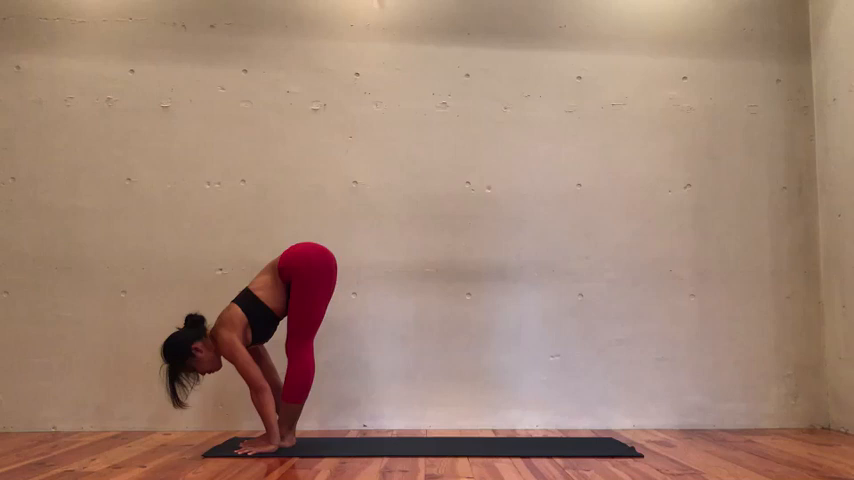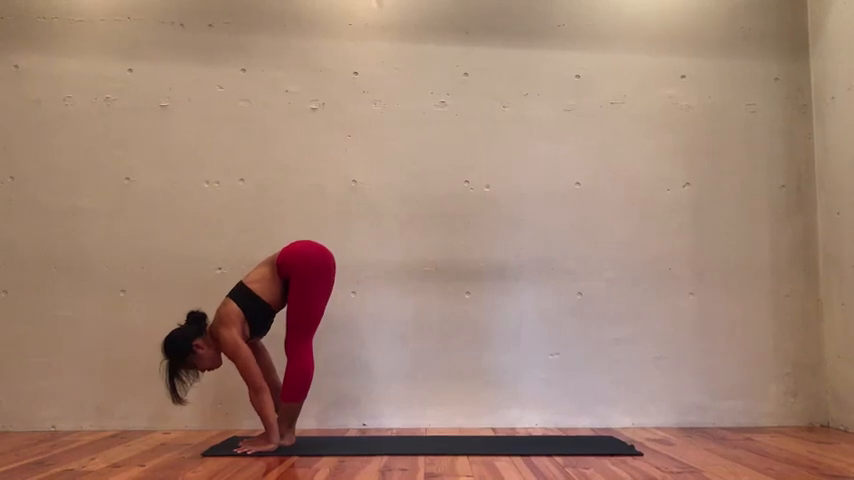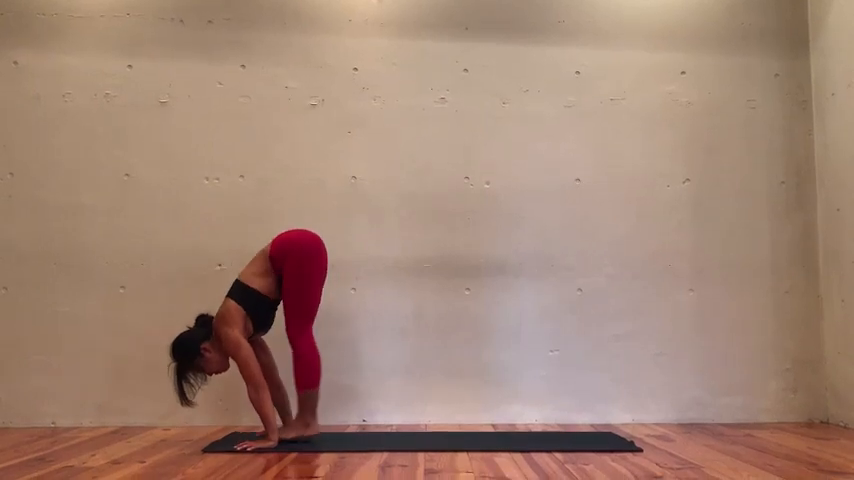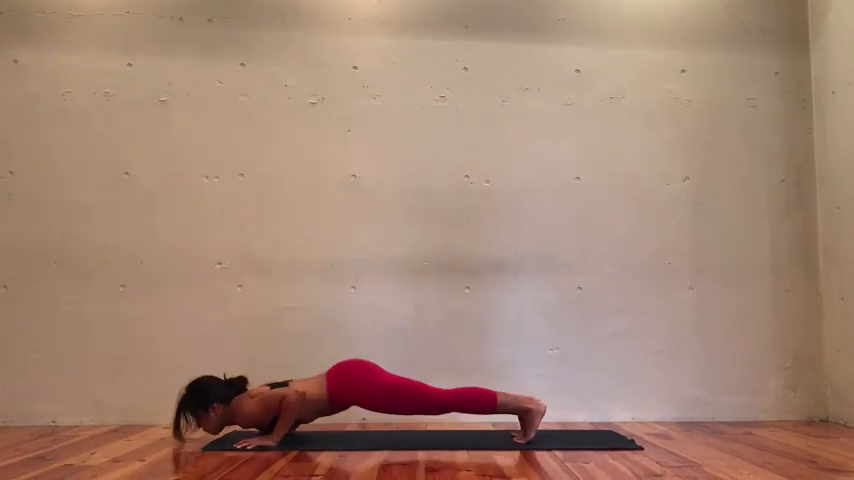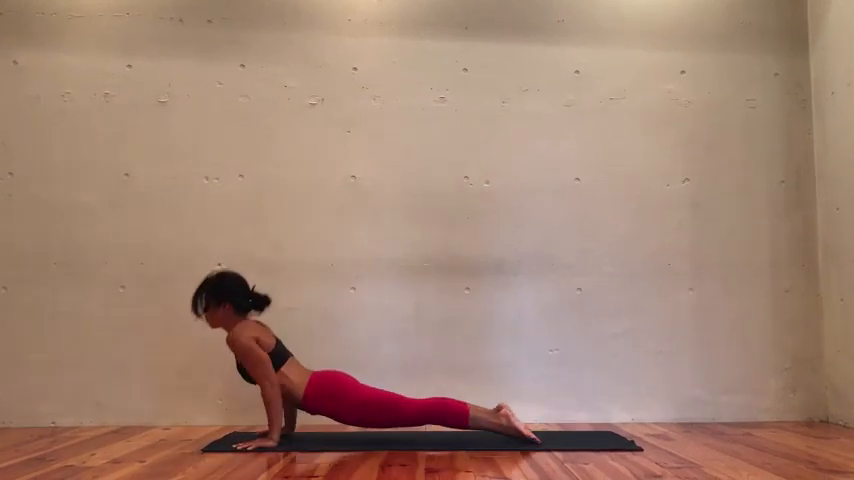
dt=1s
person 1, frame 1
left shoulder: (225, 338)
right shoulder: (238, 335)
left elbow: (261, 388)
right elbow: (271, 382)
left wrist: (273, 439)
right wrist: (275, 433)
left hip: (308, 264)
right hip: (304, 263)
left knee: (298, 353)
right knee: (299, 352)
left ankle: (286, 435)
right ankle: (286, 433)
person 1, frame 2
left shoulder: (226, 334)
right shoulder: (236, 330)
left elbow: (258, 387)
right elbow: (268, 380)
left wrist: (273, 439)
right wrist: (274, 431)
left hip: (307, 263)
right hip: (302, 262)
left knee: (297, 351)
right knee: (298, 351)
left ankle: (285, 434)
right ankle: (285, 431)
person 1, frame 3
left shoulder: (227, 335)
right shoulder: (235, 333)
left elbow: (257, 385)
right elbow: (269, 377)
left wrist: (272, 437)
right wrist: (285, 425)
left hip: (298, 249)
right hip: (292, 249)
left knee: (299, 335)
right knee: (299, 336)
left ankle: (307, 420)
right ankle: (305, 421)
person 1, frame 4
left shoulder: (244, 411)
right shoulder: (246, 400)
left elbow: (294, 396)
left wrist: (273, 437)
right wrist: (276, 428)
left hip: (351, 383)
right hip: (348, 378)
left knee: (440, 400)
right knee: (438, 400)
left ankle: (525, 405)
right ankle: (521, 404)
person 1, frame 5
left shoulder: (238, 336)
right shoulder: (253, 327)
left elbow: (269, 385)
left wrist: (273, 434)
right wrist: (286, 426)
left hip: (331, 394)
right hip: (331, 386)
left knee: (417, 411)
right knee: (418, 409)
left ankle: (499, 423)
right ankle: (495, 417)
